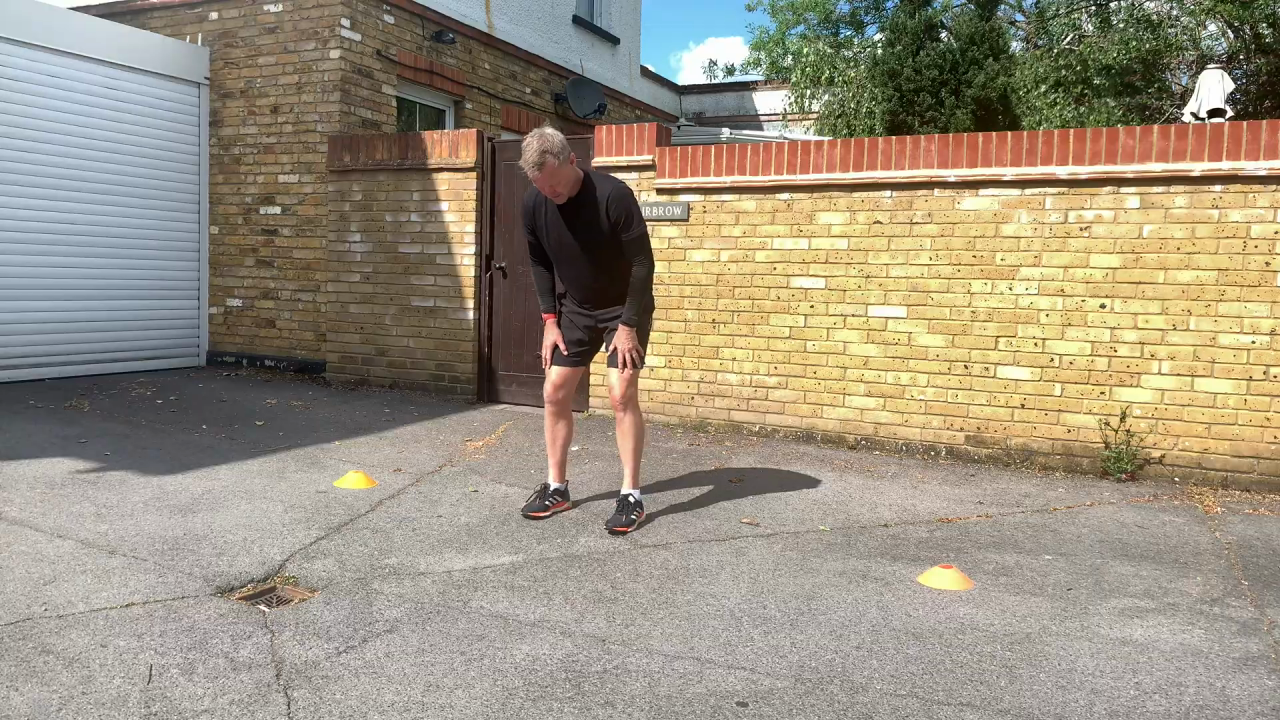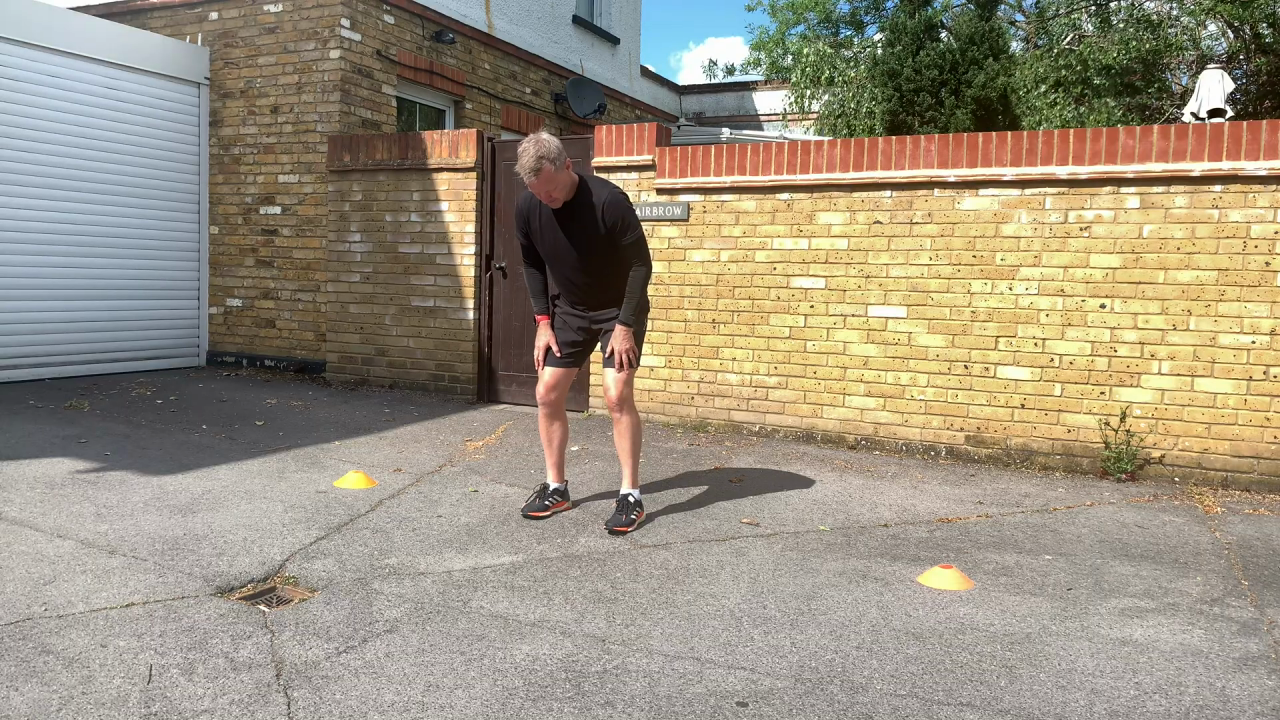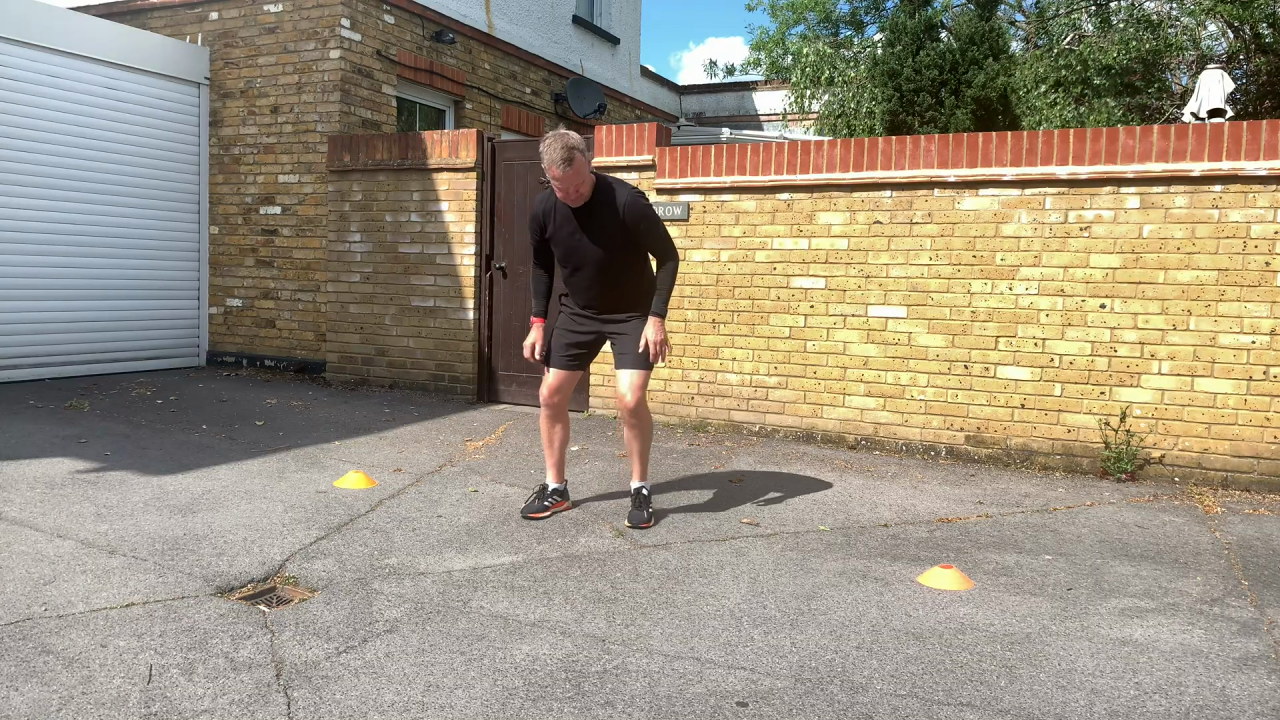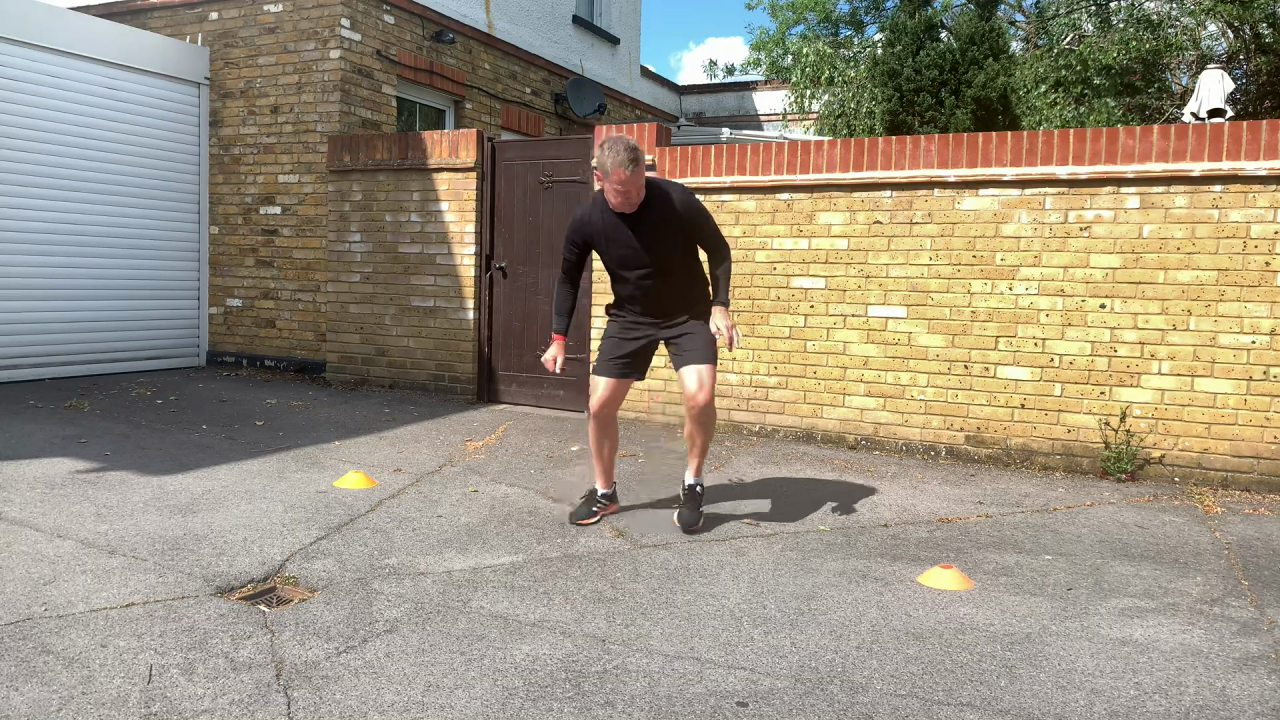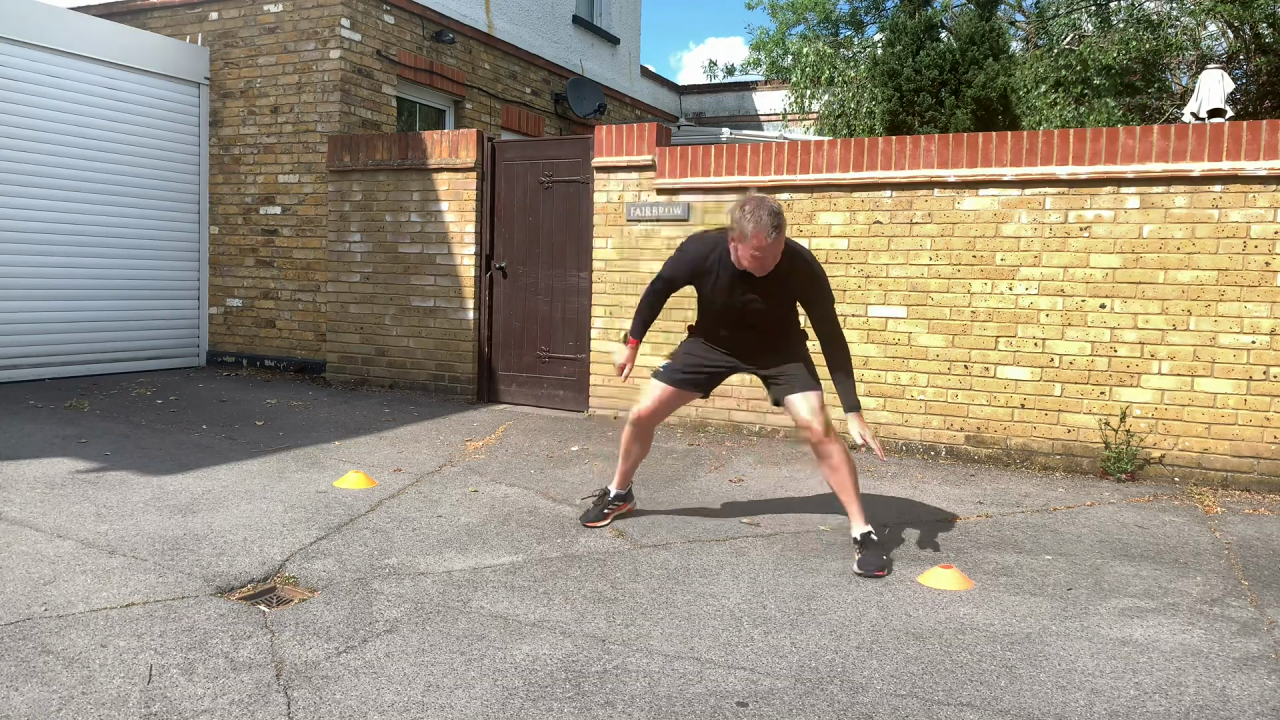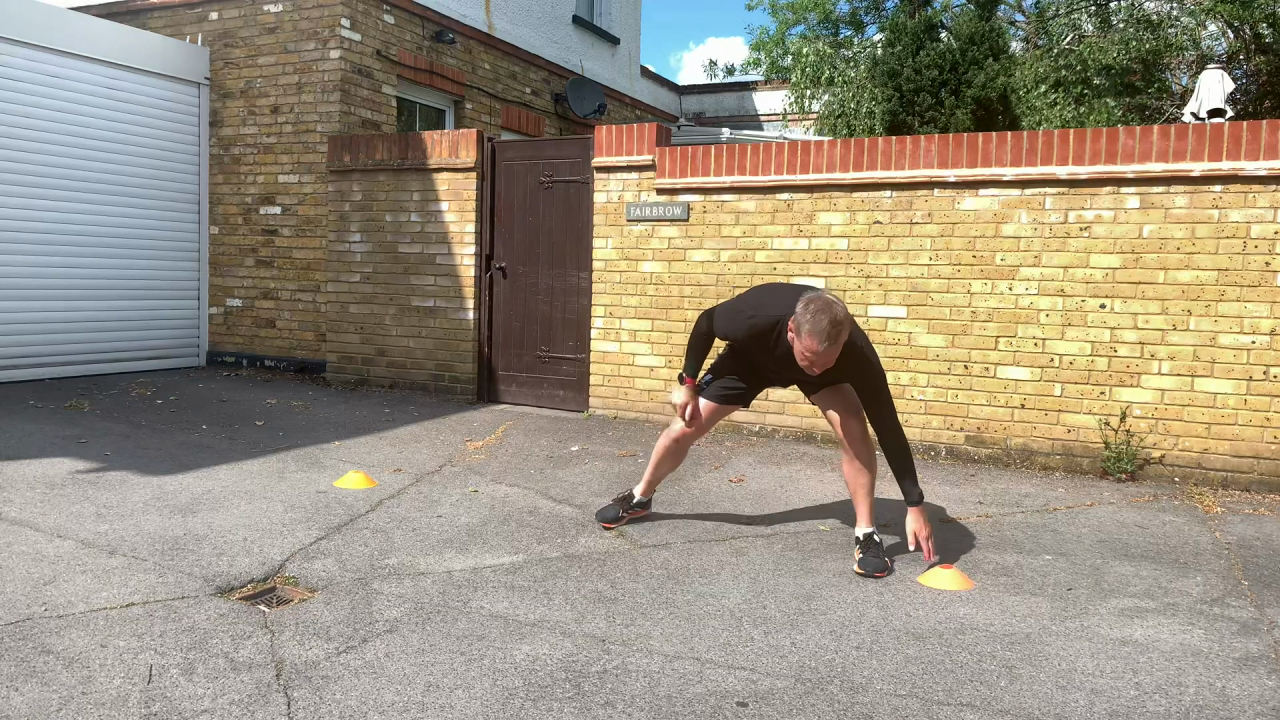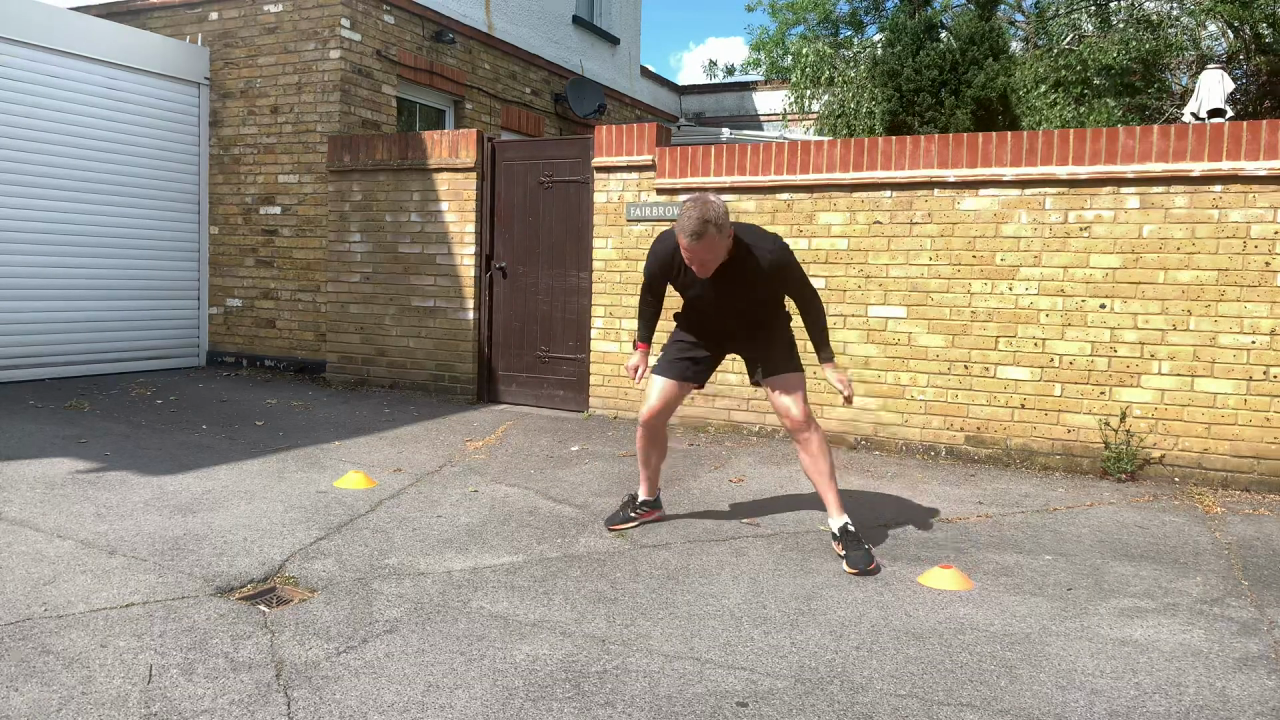
dt=0.3s
person 1, frame 1
left shoulder: (613, 196)
right shoulder: (534, 205)
left elbow: (642, 263)
right elbow: (540, 262)
left wrist: (628, 325)
right wrist: (550, 319)
left hip: (624, 308)
right hip: (576, 308)
left knee: (621, 394)
right knee: (555, 393)
left ankle: (631, 496)
right ankle: (556, 488)
person 1, frame 2
left shoulder: (608, 201)
right shoulder: (527, 208)
left elbow: (641, 264)
right elbow: (533, 265)
left wrist: (625, 325)
right wrist: (543, 322)
left hip: (618, 310)
right hip: (570, 310)
left knee: (617, 395)
right knee: (547, 394)
left ankle: (631, 496)
right ankle: (556, 487)
person 1, frame 3
left shoulder: (627, 202)
right shoulder: (542, 211)
left elbow: (666, 258)
right elbow: (540, 265)
left wrist: (657, 318)
right wrist: (537, 322)
left hip: (633, 314)
right hip: (577, 313)
left knee: (631, 399)
right knee: (551, 396)
left ankle: (640, 490)
right ankle: (554, 488)
person 1, frame 4
left shoulder: (677, 201)
right shoulder: (586, 220)
left elbow: (718, 251)
right elbow: (568, 277)
left wrist: (720, 306)
right wrist: (559, 338)
left hip: (687, 315)
right hip: (629, 317)
left knee: (700, 398)
right knee: (600, 406)
left ankle: (692, 483)
right ankle: (604, 493)
person 1, frame 5
left shoulder: (802, 267)
right shoulder: (701, 252)
left elbow: (831, 337)
right elbow: (660, 289)
left wrist: (852, 412)
right wrist: (632, 344)
left hip: (779, 350)
right hip: (712, 343)
left knee: (818, 427)
right knee: (642, 414)
left ankle: (861, 533)
right ankle: (618, 493)
person 1, frame 6
left shoulder: (857, 356)
right shoulder: (754, 318)
left elbow: (888, 427)
right elbow: (705, 323)
left wrist: (914, 506)
right wrist: (687, 384)
right hip: (750, 360)
left knee: (854, 430)
right knee: (682, 429)
left ankle: (866, 535)
right ankle: (639, 497)
person 1, frame 7
left shoulder: (769, 254)
right shoulder: (666, 250)
left elbow: (807, 300)
right elbow: (651, 292)
left wrist: (828, 361)
right wrist: (641, 347)
left hip: (765, 332)
right hip: (700, 332)
left knee: (798, 418)
right knee: (651, 413)
left ankle: (840, 525)
right ankle: (646, 499)
